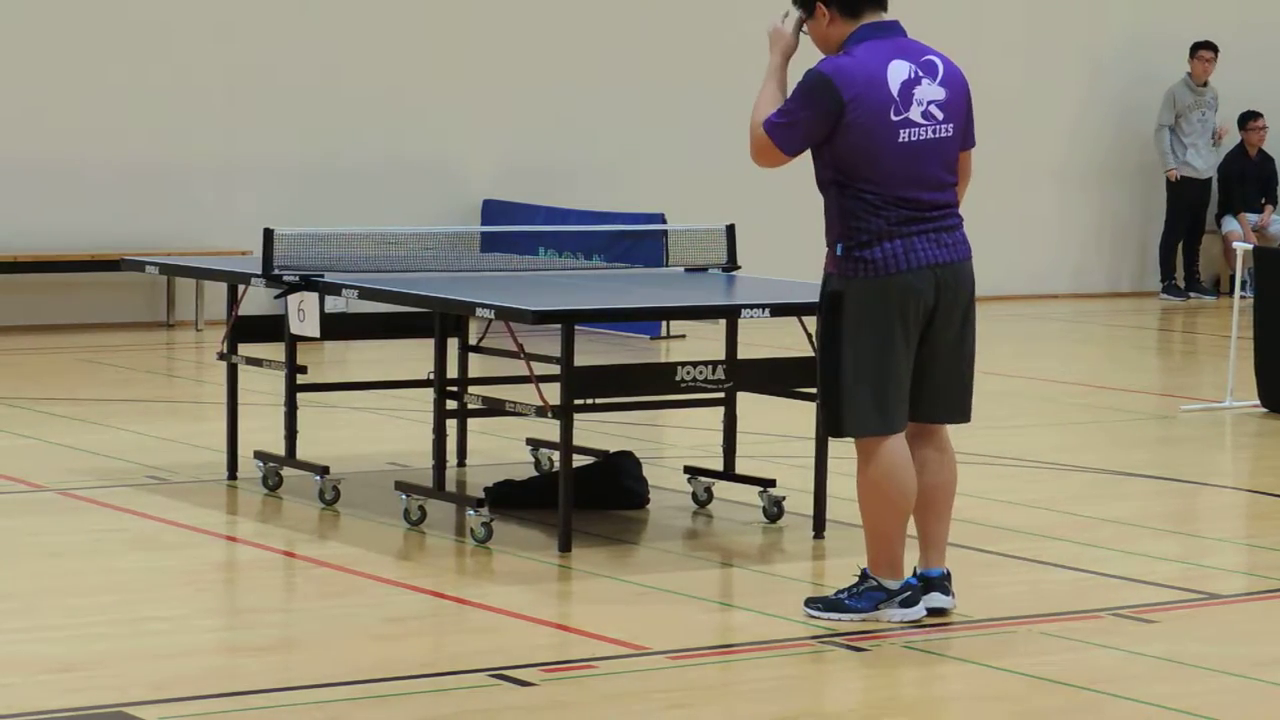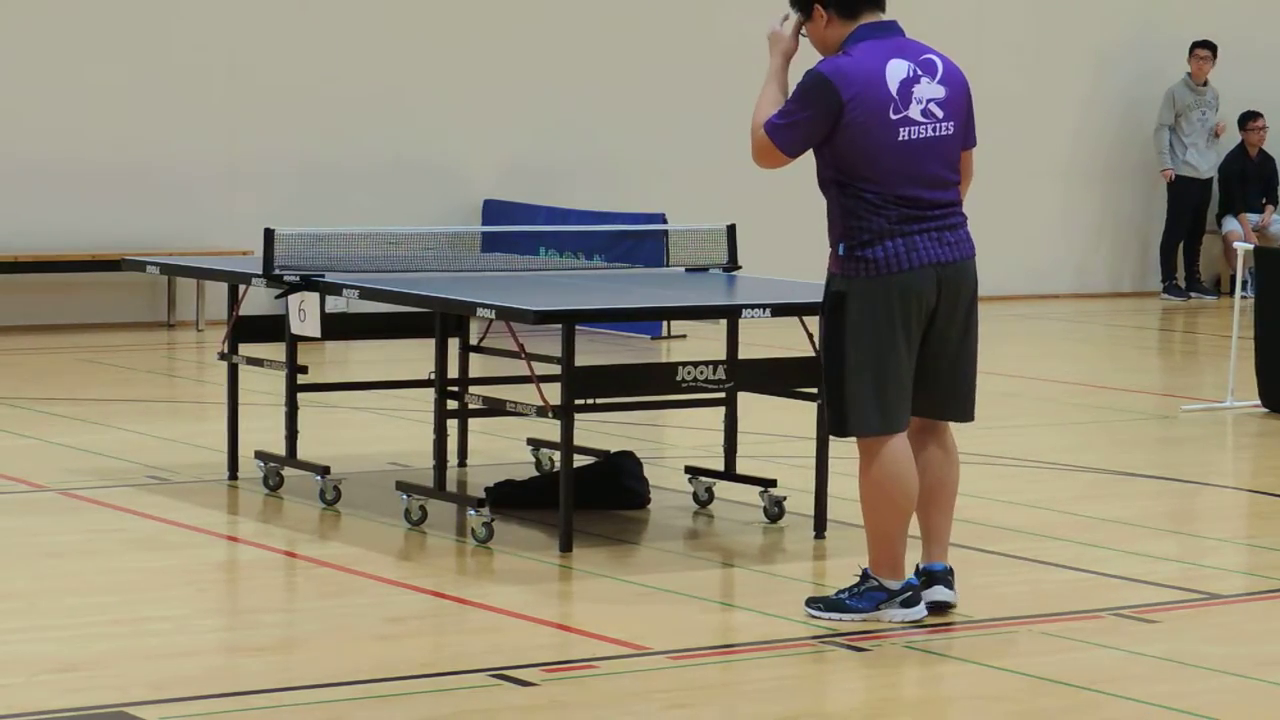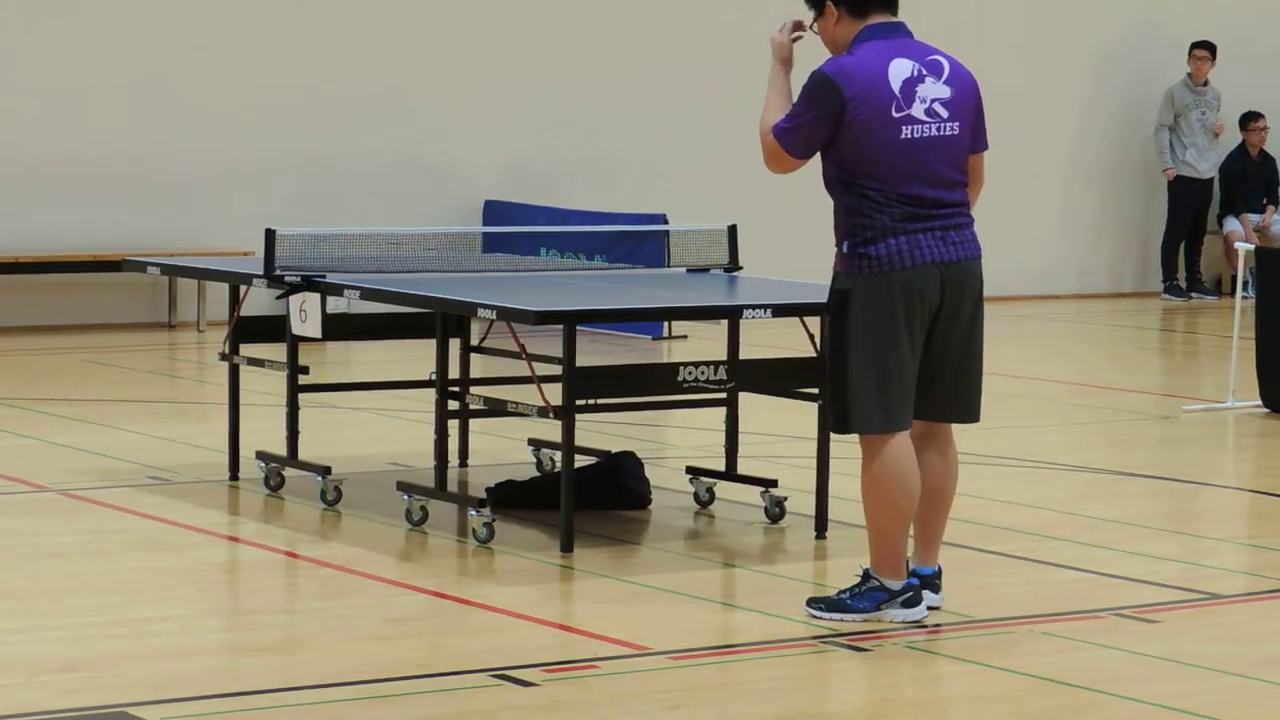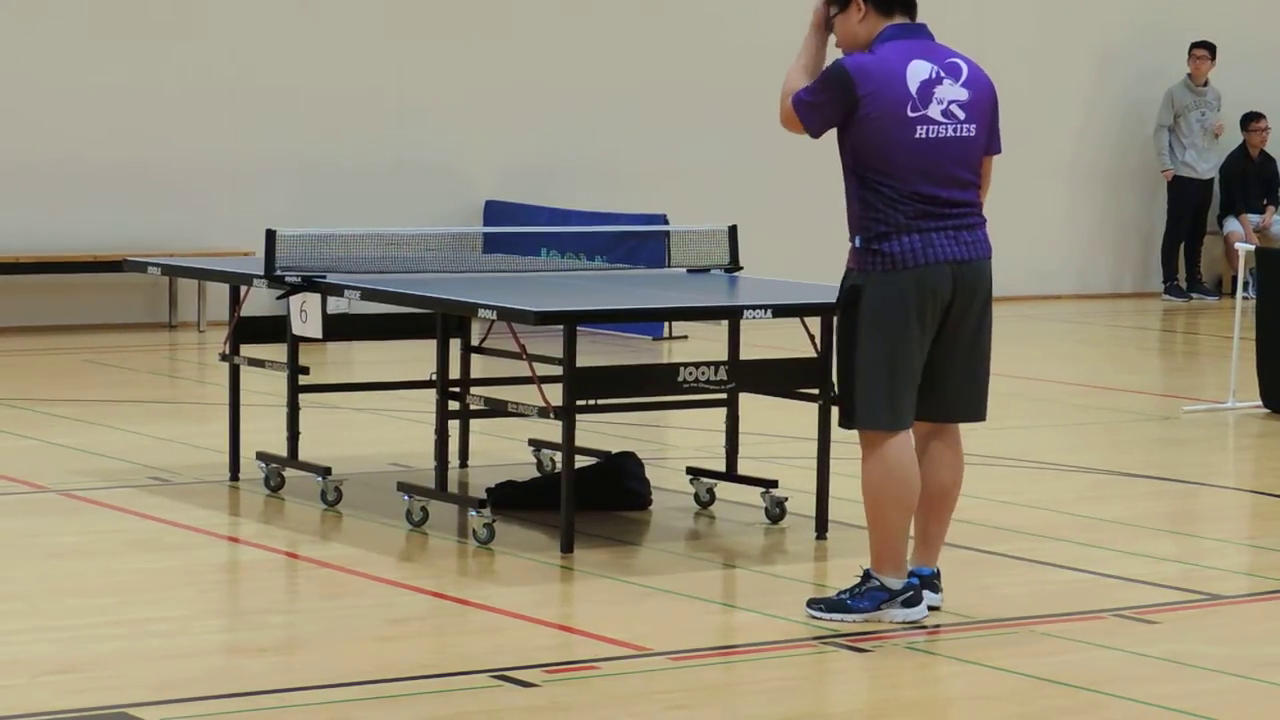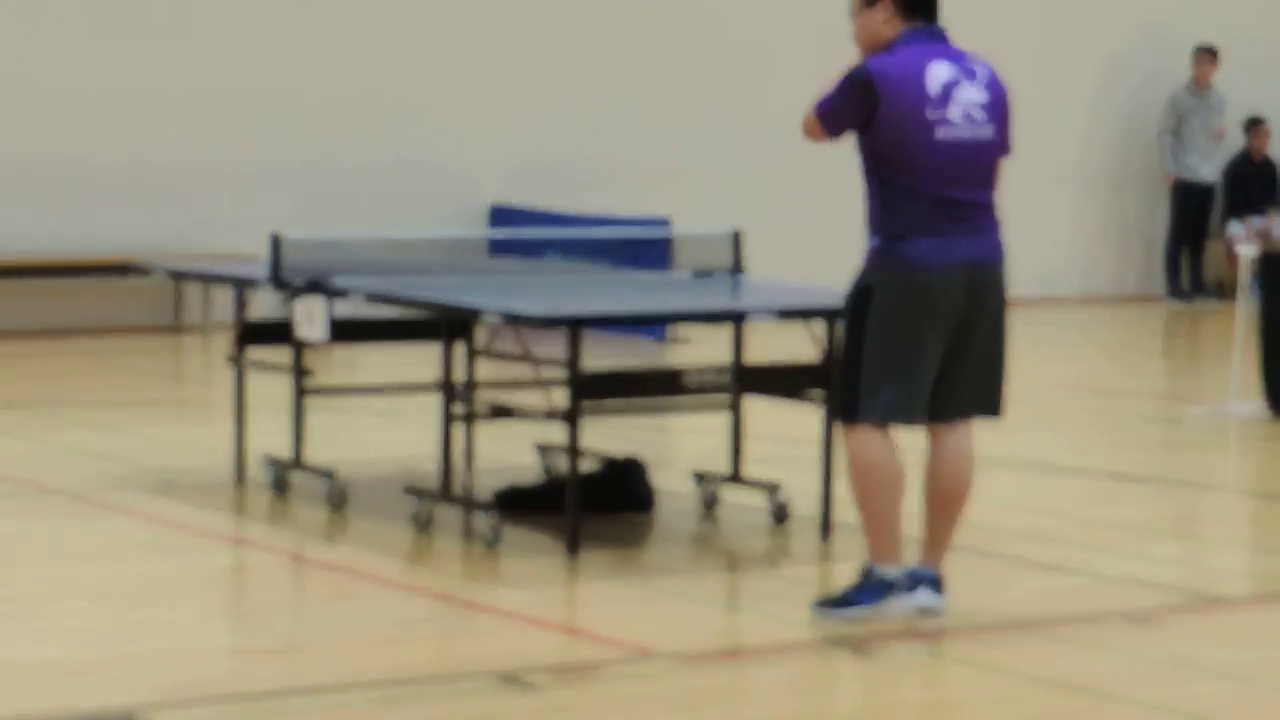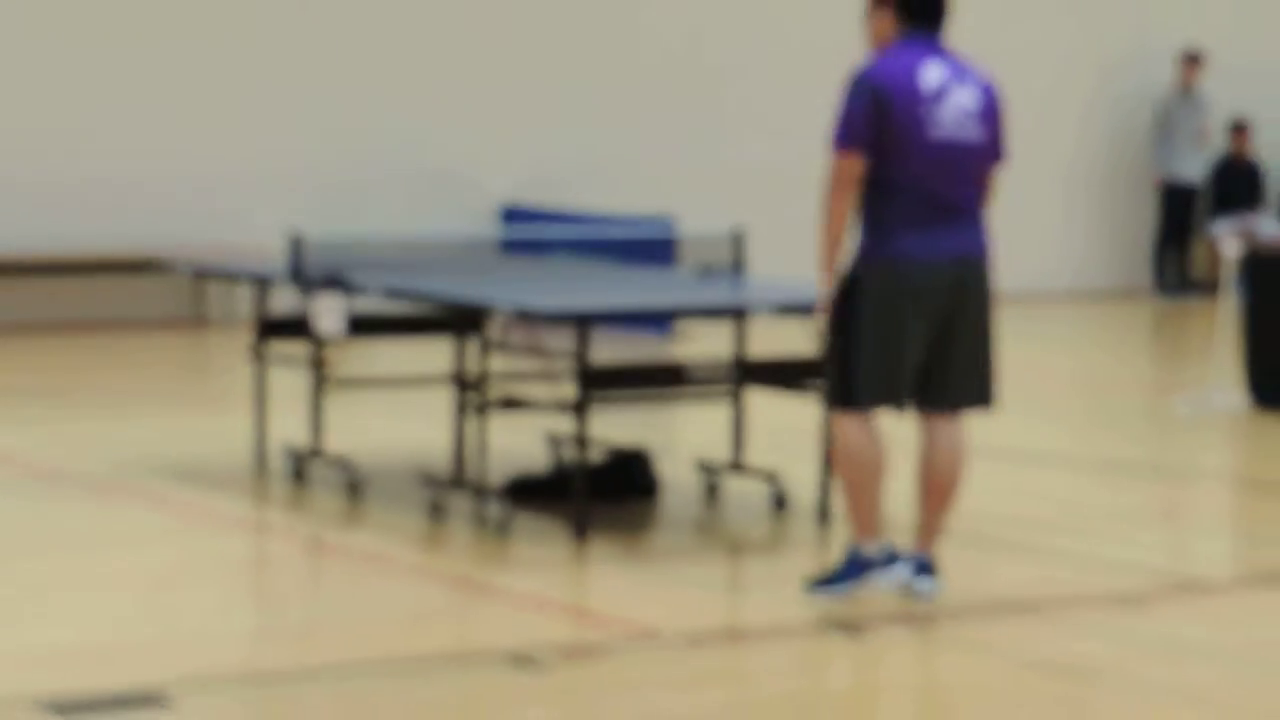
dt=0.3s
person 1, frame 1
left shoulder: (836, 78)
right shoulder: (947, 71)
left elbow: (765, 149)
left wrist: (778, 58)
left hip: (874, 274)
right hip: (949, 265)
left knee: (880, 432)
right knee: (928, 427)
left ankle: (888, 585)
right ankle: (935, 574)
person 1, frame 2
left shoulder: (835, 78)
right shoulder: (946, 70)
left elbow: (766, 151)
left wrist: (777, 62)
left hip: (878, 274)
right hip: (952, 263)
left knee: (883, 431)
right knee: (930, 423)
left ankle: (889, 586)
right ankle: (937, 571)
person 1, frame 3
left shoulder: (840, 77)
right shoulder: (956, 74)
left elbow: (777, 155)
right elbow: (974, 178)
left wrist: (778, 67)
left hip: (881, 272)
right hip: (958, 264)
left knee: (885, 430)
right knee: (933, 425)
left ankle: (890, 584)
right ankle: (925, 570)
person 1, frame 4
left shoulder: (856, 74)
right shoulder: (973, 76)
left elbow: (792, 112)
left hip: (892, 270)
right hip: (967, 264)
left knee: (883, 429)
right knee: (939, 425)
left ankle: (890, 585)
right ankle: (925, 572)
person 1, frame 5
left shoulder: (879, 75)
right shoulder: (987, 79)
left elbow: (814, 126)
left hip: (907, 270)
right hip: (980, 266)
left knee: (866, 417)
right knee: (952, 422)
left ankle: (886, 573)
right ankle: (930, 572)
person 1, frame 6
left shoulder: (877, 79)
right shoulder: (978, 86)
left elbow: (847, 179)
left wrist: (828, 268)
left hip: (894, 266)
right hip: (964, 264)
left knee: (851, 404)
right knee: (943, 413)
left ankle: (872, 549)
right ankle: (924, 556)
person 2, frame 1
left shoulder: (1213, 94)
right shoulder: (1175, 92)
right elbow: (1162, 129)
left wrist: (1217, 134)
right wrist: (1169, 164)
left hip: (1205, 173)
right hip: (1181, 174)
left knee: (1196, 231)
right knee: (1175, 229)
left ankle: (1193, 281)
right ankle: (1168, 283)
person 2, frame 2
left shoulder: (1214, 95)
right shoulder: (1175, 92)
right elbow: (1162, 129)
left wrist: (1218, 132)
right wrist: (1165, 164)
left hip: (1206, 172)
right hip: (1182, 173)
left knee: (1196, 231)
right knee: (1176, 229)
left ankle: (1193, 281)
right ankle: (1169, 283)
person 2, frame 3
left shoulder: (1215, 95)
right shoulder: (1175, 92)
right elbow: (1162, 129)
left wrist: (1218, 131)
right wrist: (1167, 163)
left hip: (1207, 173)
right hip: (1182, 173)
left knee: (1198, 232)
right knee: (1177, 230)
left ankle: (1194, 281)
right ankle: (1169, 283)
person 2, frame 4
left shoulder: (1216, 96)
right shoulder: (1175, 93)
right elbow: (1161, 129)
left wrist: (1218, 132)
right wrist: (1165, 164)
left hip: (1207, 174)
right hip: (1181, 173)
left knee: (1198, 232)
right knee: (1176, 230)
left ankle: (1194, 282)
right ankle: (1170, 283)
person 2, frame 5
left shoulder: (1218, 100)
right shoulder: (1179, 97)
right elbow: (1166, 133)
left wrist: (1221, 134)
right wrist: (1170, 169)
left hip: (1209, 178)
right hip: (1185, 177)
left knee: (1200, 234)
right knee: (1180, 233)
left ankle: (1197, 284)
right ankle: (1175, 286)
person 2, frame 6
left shoulder: (1202, 102)
right shoulder: (1169, 101)
right elbow: (1158, 136)
left wrist: (1205, 135)
right wrist: (1160, 171)
left hip: (1194, 177)
right hip: (1173, 178)
left knee: (1185, 231)
right knee: (1169, 230)
left ankle: (1181, 280)
right ankle: (1163, 280)
